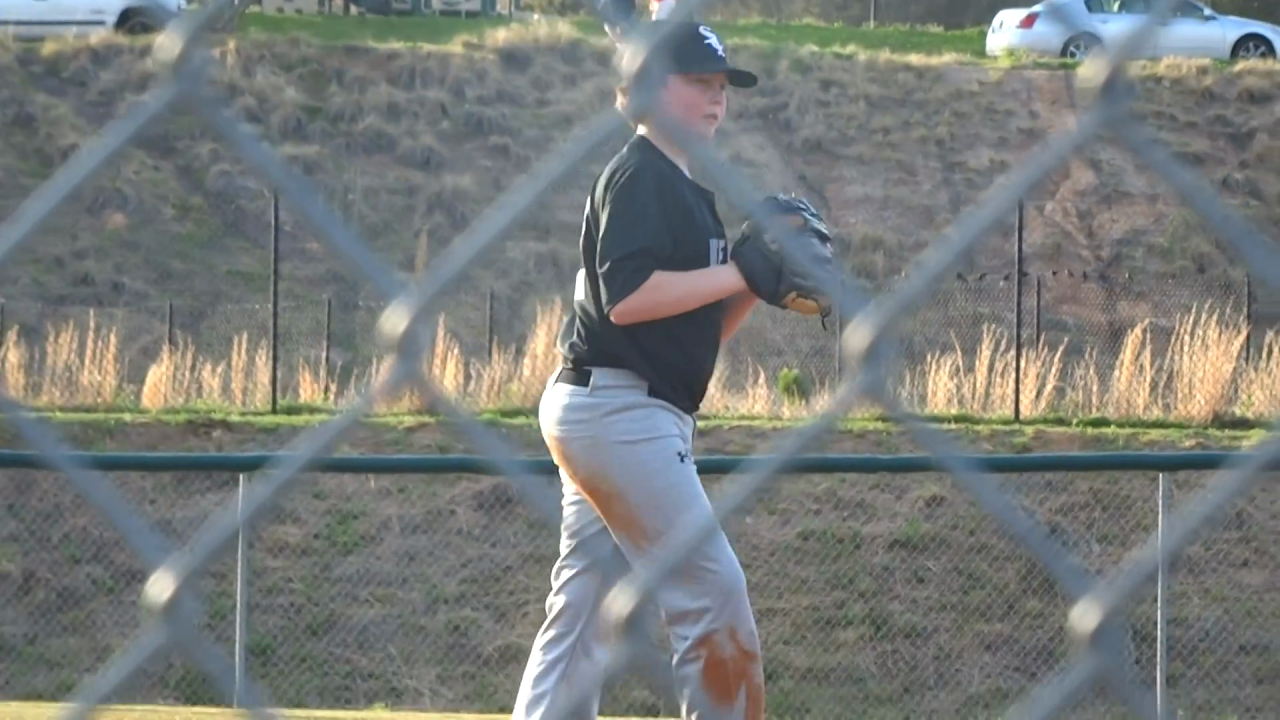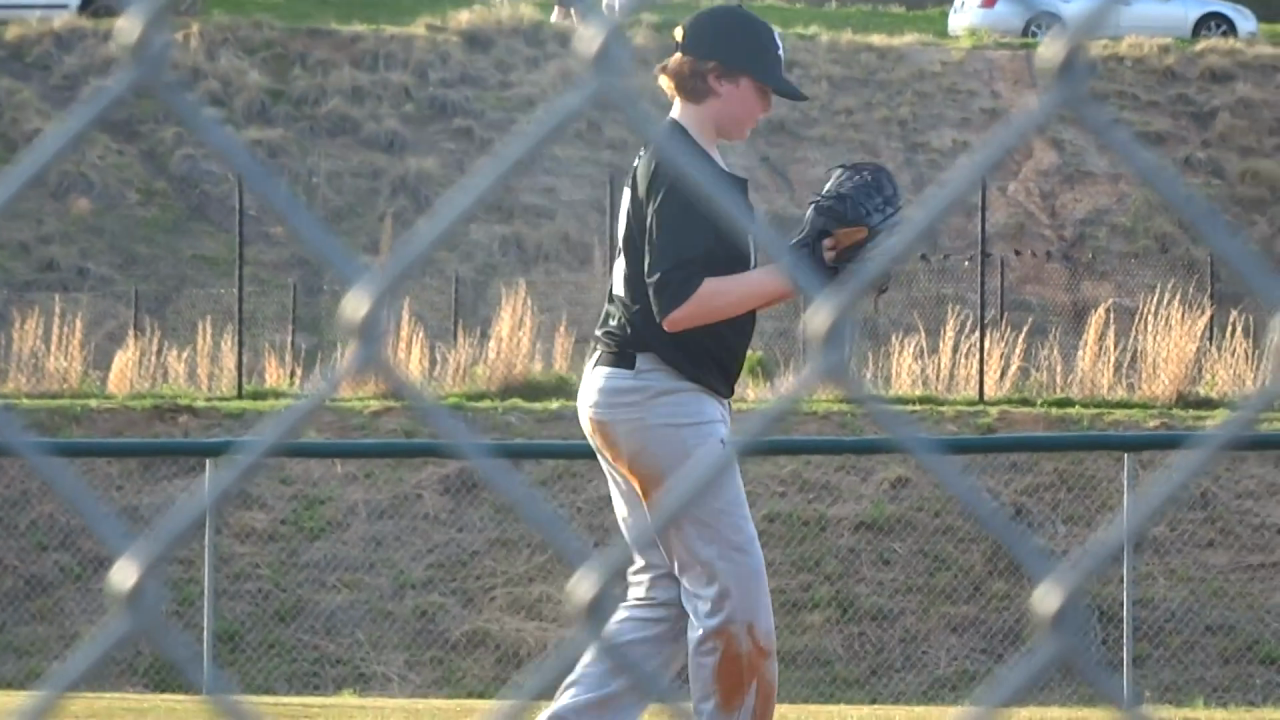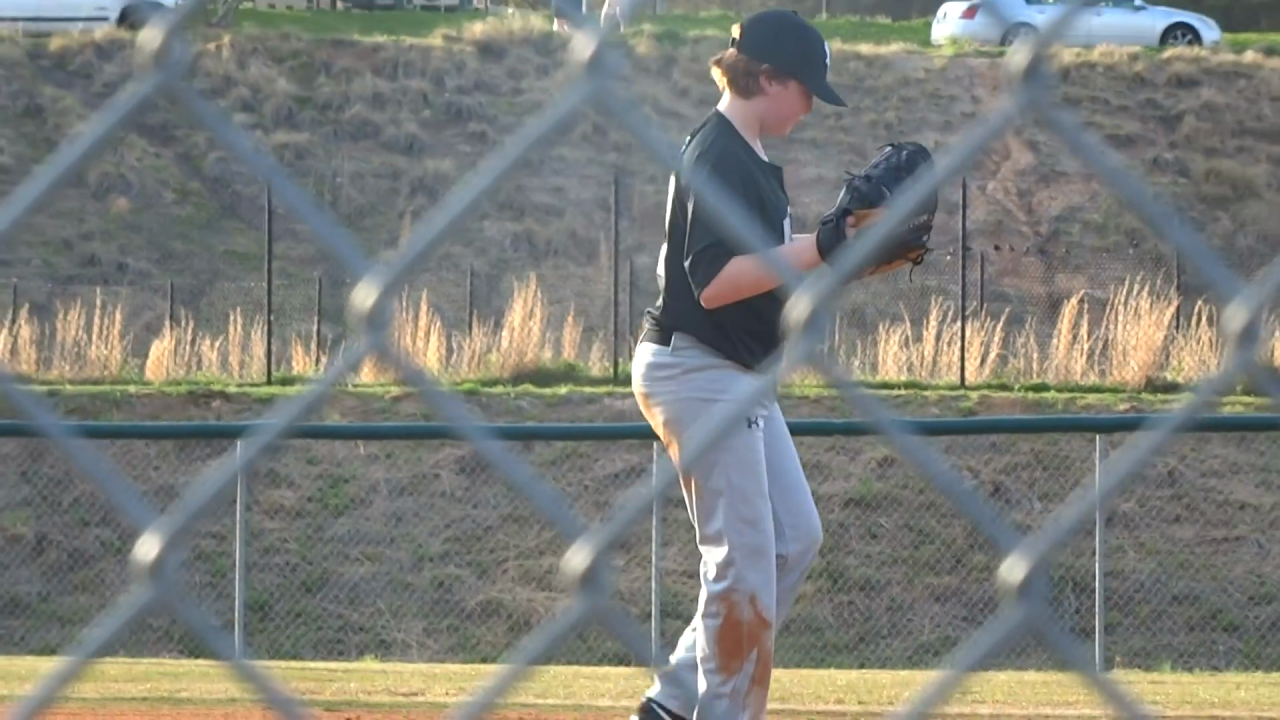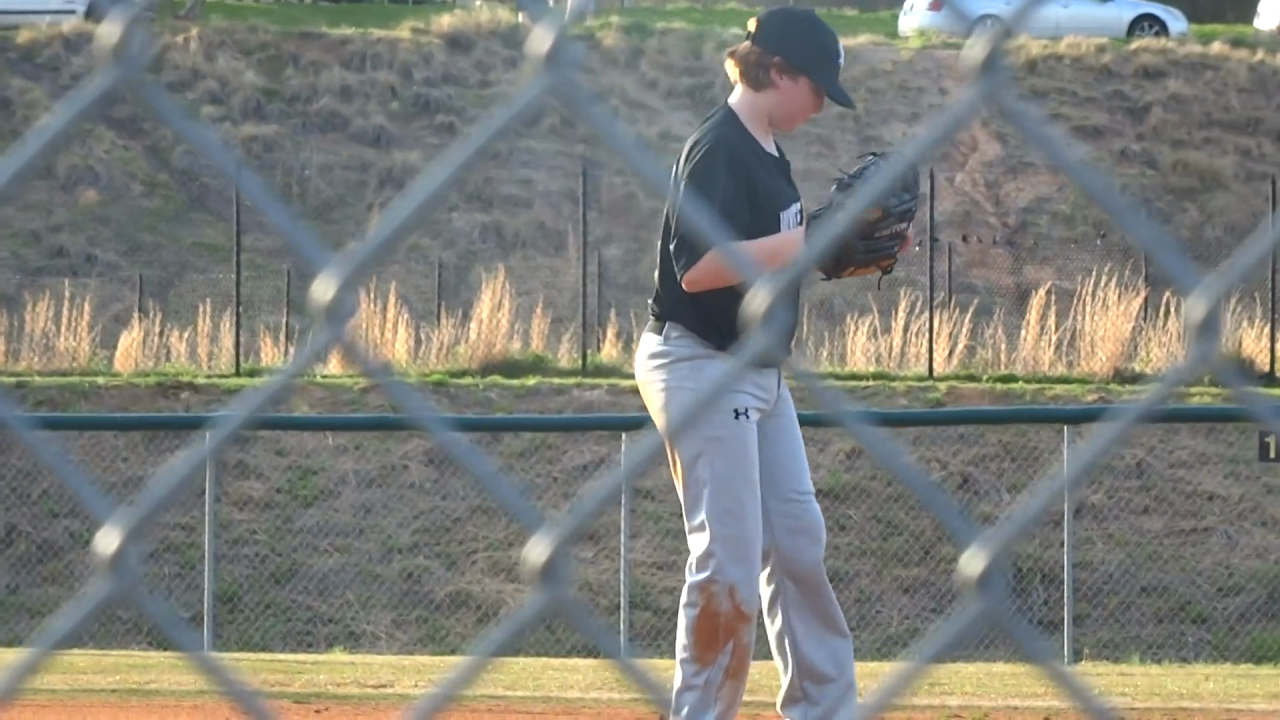
dt=0.2s
person 1, frame 1
left shoulder: (679, 188)
right shoulder: (641, 177)
left elbow: (697, 326)
right elbow: (628, 298)
left wrist: (750, 287)
right wrist: (743, 272)
left hip: (607, 413)
right hip: (619, 411)
left knee: (583, 609)
right knee: (713, 593)
person 1, frame 2
left shoulder: (690, 165)
right shoulder: (680, 169)
left elbow: (724, 289)
right elbow: (681, 306)
right wrist: (792, 276)
left hip: (641, 396)
right hip: (660, 399)
left knee: (669, 594)
right knee: (733, 593)
person 1, frame 3
left shoulder: (748, 158)
right shoulder: (718, 157)
left elbow: (769, 269)
right elbow: (715, 281)
left wrist: (840, 248)
right wrist: (822, 247)
left hip: (738, 378)
right hip: (698, 374)
left knee: (794, 539)
right knee: (743, 558)
person 1, frame 4
left shoulder: (769, 155)
right shoulder: (718, 149)
right elbow: (695, 268)
right wrist: (810, 241)
left hip: (758, 373)
right hip: (697, 370)
left knee: (799, 541)
right knee: (727, 549)
